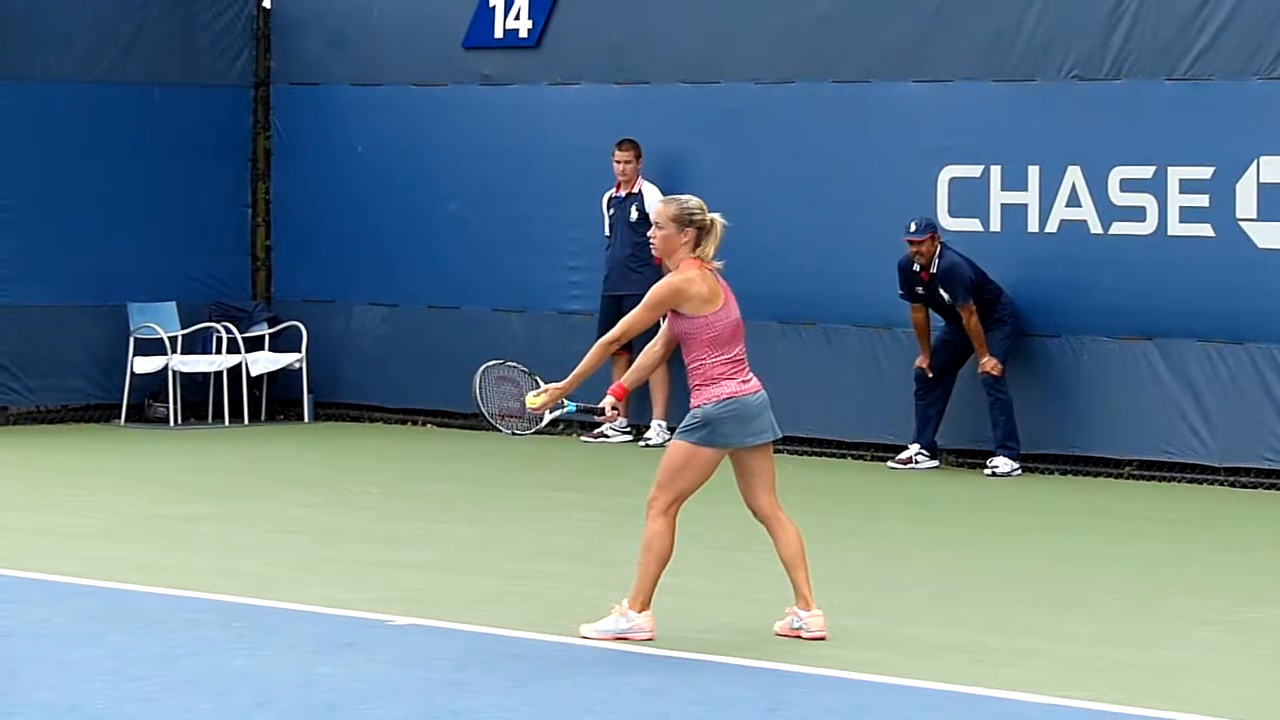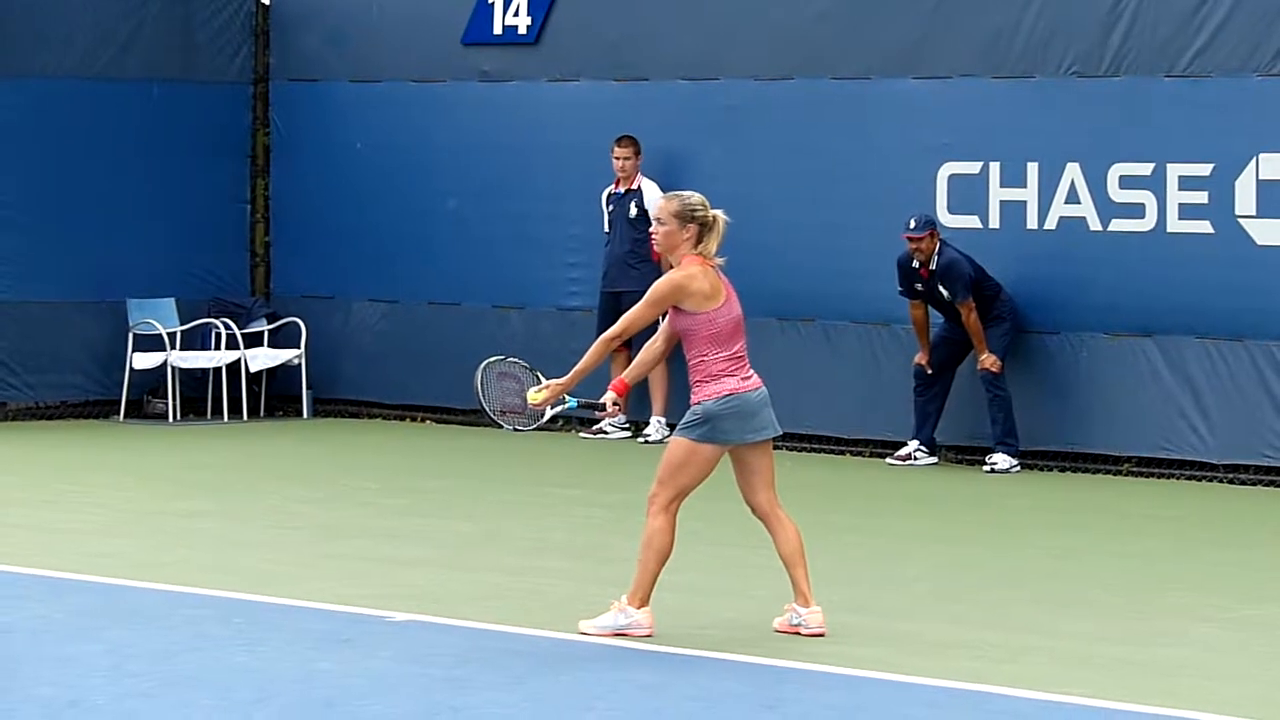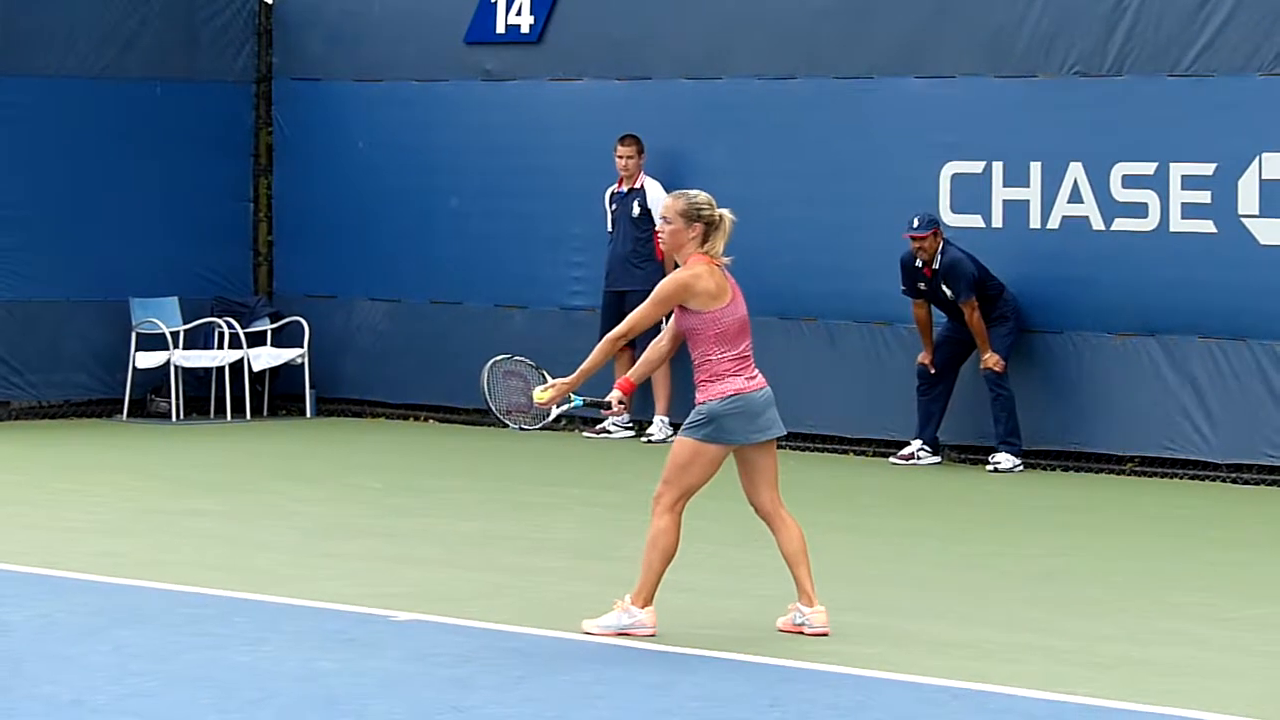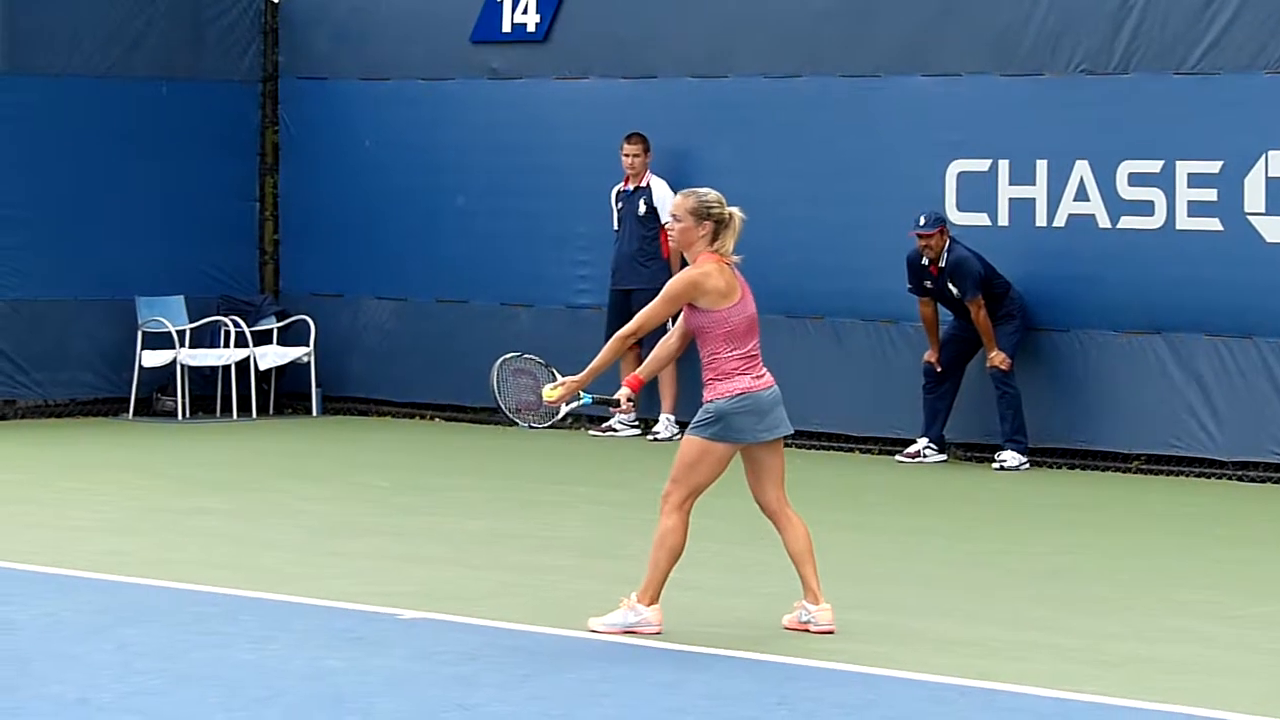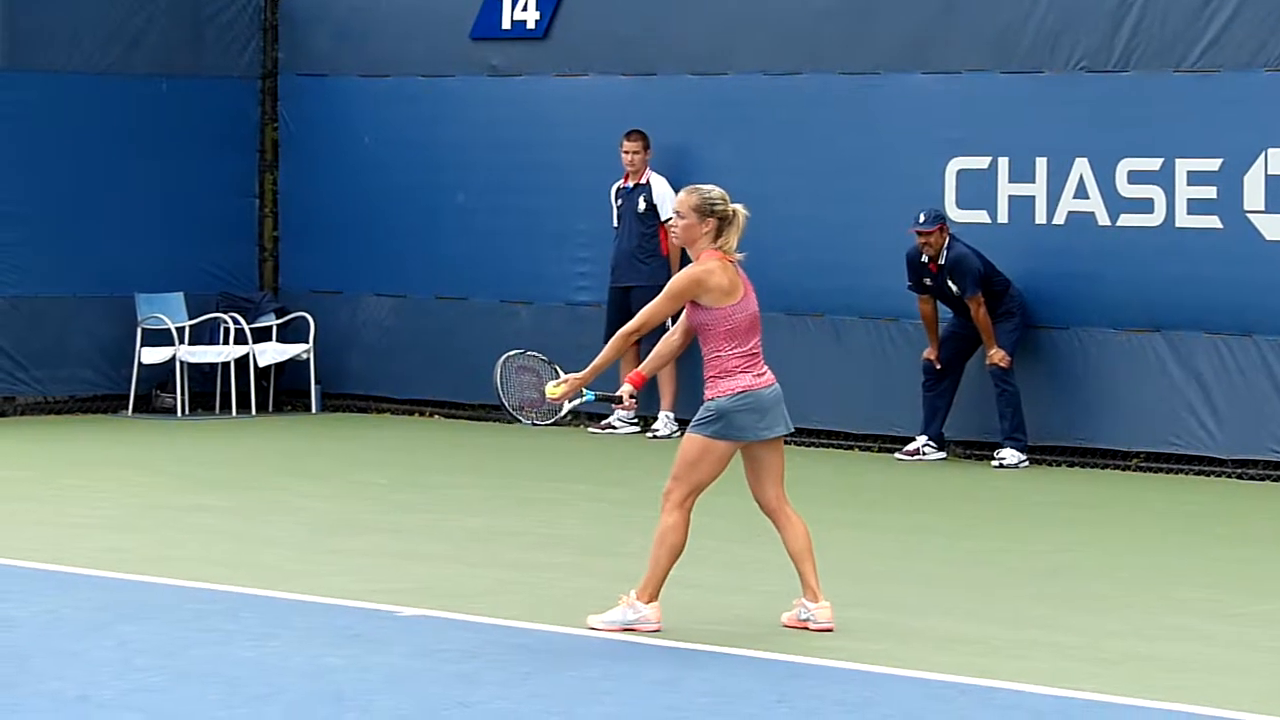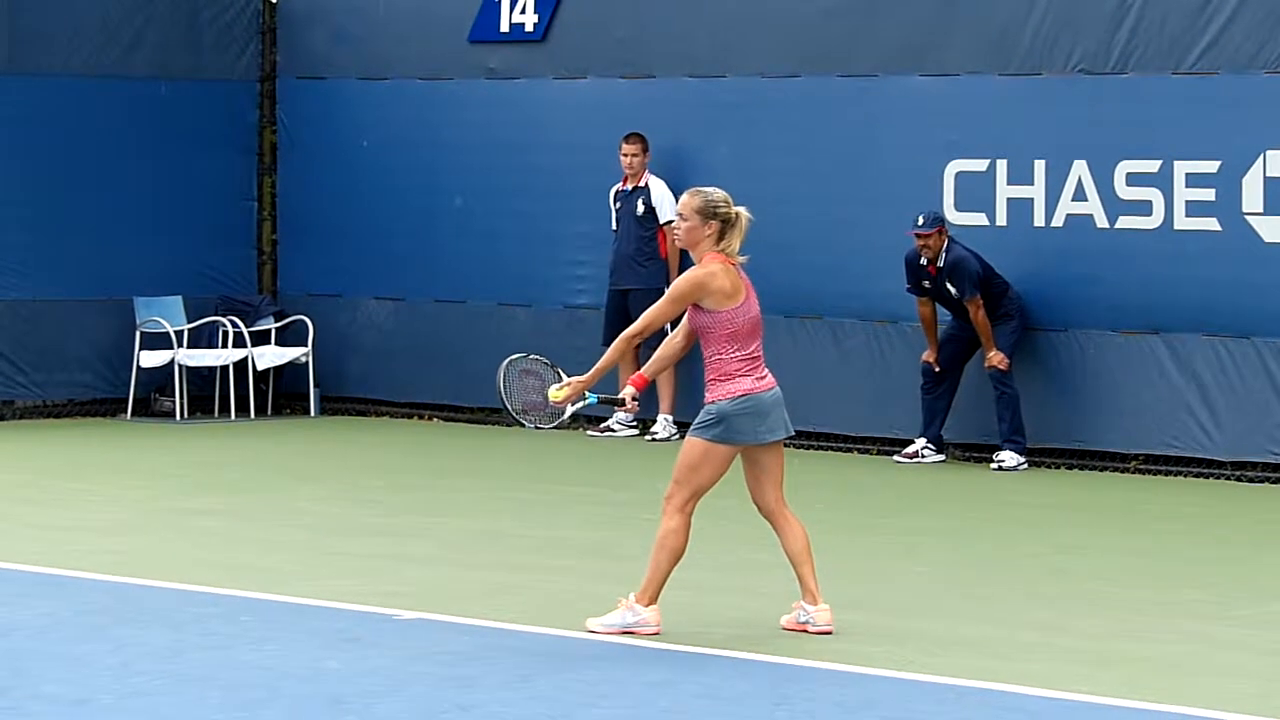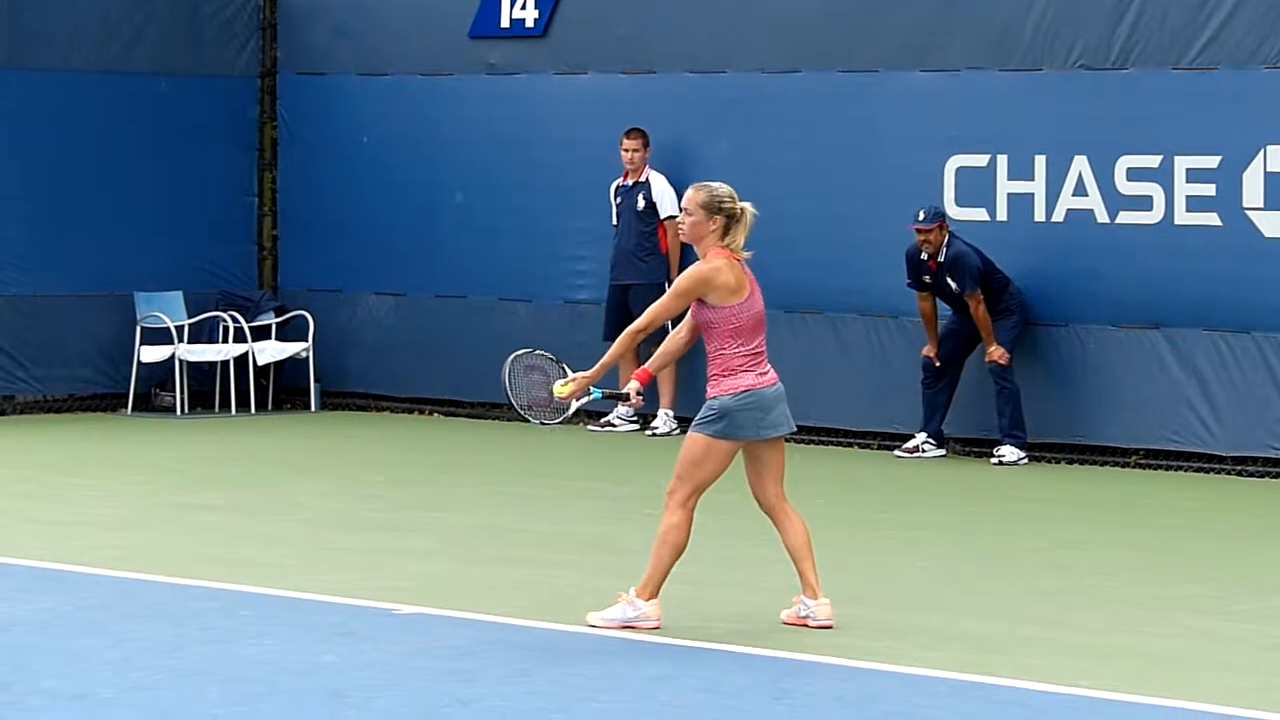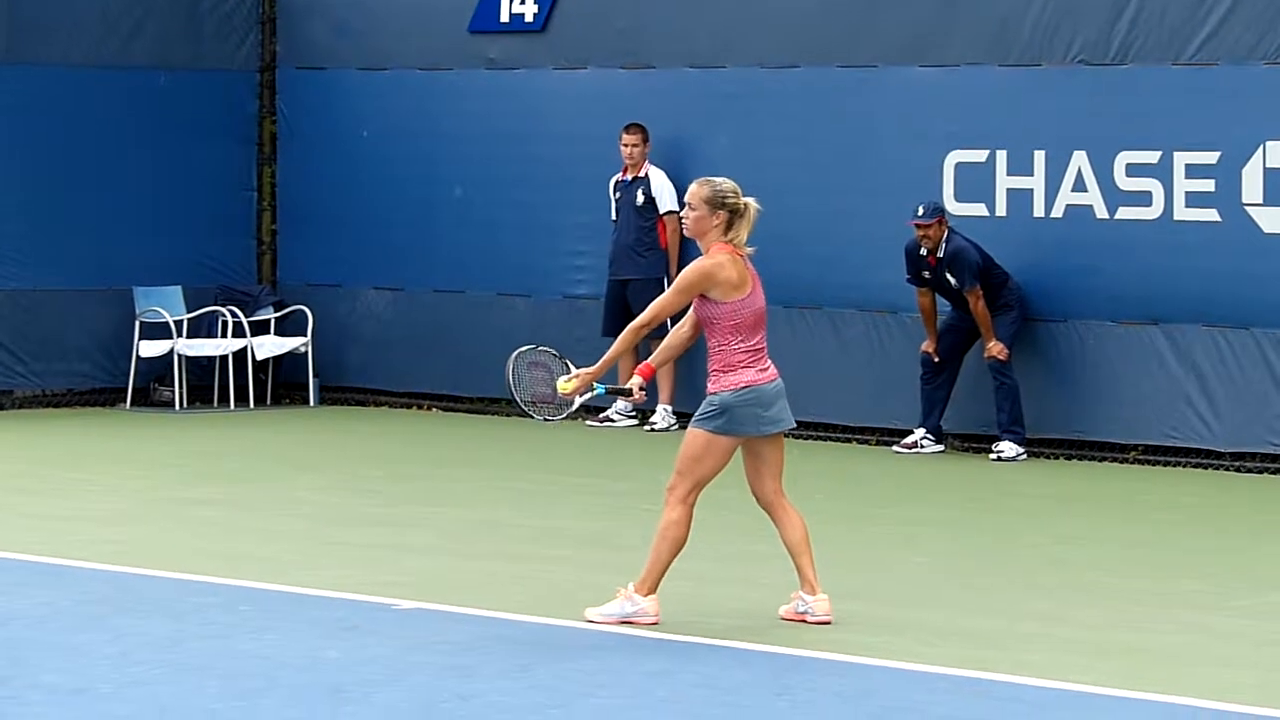
dt=0.2s
person 1, frame 1
left shoulder: (680, 282)
right shoulder: (702, 276)
left elbow: (613, 339)
right elbow: (660, 346)
left wrist: (565, 387)
right wrist: (619, 391)
left hip: (717, 408)
right hip: (750, 401)
left knee: (660, 505)
right knee: (768, 509)
left ankle: (636, 614)
right ankle: (808, 612)
person 1, frame 2
left shoulder: (682, 279)
right shoulder: (704, 273)
left elbow: (614, 335)
right elbow: (661, 342)
left wrist: (566, 383)
right wrist: (620, 387)
left hip: (716, 405)
right hip: (750, 398)
left knee: (661, 502)
right knee: (767, 506)
left ankle: (634, 610)
right ankle: (807, 609)
person 1, frame 3
left shoulder: (687, 278)
right shoulder: (710, 272)
left elbow: (620, 334)
right elbow: (666, 341)
left wrist: (571, 382)
right wrist: (625, 386)
left hip: (721, 405)
right hip: (754, 397)
left knee: (666, 502)
right knee: (770, 506)
left ankle: (638, 610)
right ankle: (810, 608)
person 1, frame 4
left shoulder: (697, 277)
right shoulder: (720, 270)
left elbow: (629, 332)
right elbow: (676, 338)
left wrist: (581, 380)
right wrist: (634, 383)
left hip: (729, 404)
right hip: (762, 396)
left knee: (674, 501)
right knee: (776, 504)
left ankle: (644, 607)
right ankle: (816, 606)
person 1, frame 5
left shoulder: (699, 273)
right shoulder: (723, 267)
left elbow: (633, 329)
right elbow: (679, 335)
left wrist: (584, 376)
right wrist: (636, 379)
left hip: (731, 402)
right hip: (763, 394)
left knee: (676, 498)
right knee: (775, 502)
left ankle: (643, 605)
right ankle: (815, 604)
person 1, frame 6
left shoulder: (703, 276)
right shoulder: (726, 270)
left elbow: (636, 332)
right elbow: (681, 338)
left wrist: (587, 379)
right wrist: (638, 381)
left hip: (731, 405)
right hip: (763, 398)
left knee: (677, 503)
right knee: (774, 506)
left ankle: (642, 608)
right ankle: (814, 606)
person 1, frame 7
left shoulder: (706, 271)
right shoulder: (731, 265)
left elbow: (641, 327)
right elbow: (684, 333)
left wrist: (592, 375)
right wrist: (642, 377)
left hip: (732, 400)
right hip: (764, 393)
left knee: (679, 498)
right knee: (774, 501)
left ankle: (643, 602)
right ankle: (815, 601)
person 1, frame 8
left shoulder: (709, 266)
right shoulder: (734, 259)
left elbow: (644, 323)
right elbow: (687, 328)
left wrist: (595, 371)
right wrist: (645, 371)
left hip: (733, 396)
right hip: (764, 389)
left knee: (679, 494)
right knee: (772, 497)
left ankle: (641, 597)
right ankle: (813, 596)
person 2, frame 1
left shoulder: (650, 194)
right shoulder: (609, 198)
right wrist: (612, 276)
left hip: (643, 288)
right hip: (613, 288)
right knee: (619, 353)
left ankle: (659, 426)
right ankle: (619, 423)
person 2, frame 2
left shoulder: (649, 191)
right shoulder: (608, 195)
right wrist: (611, 273)
left hip: (642, 285)
right hip: (612, 284)
right knee: (618, 349)
left ankle: (659, 422)
right ankle: (617, 419)
person 2, frame 3
left shoulder: (652, 190)
right shoulder: (611, 194)
right wrist: (615, 272)
left hip: (645, 284)
right hip: (615, 283)
right knee: (621, 349)
left ankle: (662, 422)
right ankle: (620, 419)
person 2, frame 4
left shoulder: (658, 189)
right shoulder: (617, 193)
right wrist: (621, 271)
left hip: (651, 283)
right hip: (621, 282)
left knee: (659, 349)
right knee: (627, 347)
left ankle: (667, 420)
right ankle: (626, 417)
person 2, frame 5
left shoulder: (658, 186)
right shoulder: (617, 189)
left wrist: (674, 279)
right wrist: (620, 268)
left hip: (651, 280)
right hip: (620, 279)
left knee: (659, 346)
right knee: (627, 345)
left ankle: (667, 417)
right ankle: (626, 414)
person 2, frame 6
left shoulder: (657, 189)
right shoulder: (616, 192)
left elbow: (672, 237)
left wrist: (672, 281)
right wrist: (619, 271)
left hip: (650, 284)
right hip: (619, 282)
left knee: (658, 349)
right knee: (625, 348)
left ankle: (665, 420)
right ankle: (624, 417)
person 2, frame 7
left shoulder: (658, 184)
right shoulder: (616, 187)
left elbow: (673, 232)
left wrist: (673, 276)
right wrist: (620, 266)
left hip: (650, 279)
right hip: (620, 277)
left knee: (659, 344)
left ankle: (666, 415)
right ankle: (625, 412)
person 2, frame 8
left shoulder: (657, 179)
right shoulder: (615, 182)
left elbow: (673, 227)
left wrist: (672, 271)
right wrist: (619, 261)
left hip: (649, 274)
right hip: (618, 272)
left knee: (658, 339)
left ankle: (665, 411)
right ankle: (624, 407)
person 3, frame 1
left shoulder: (952, 266)
right shoulder: (907, 266)
left elbow: (969, 314)
right elbow: (918, 310)
left wrist: (984, 356)
right wrist: (925, 353)
left hip: (995, 318)
right hip: (956, 323)
left knee: (991, 376)
right knee: (926, 375)
left ankle: (1007, 457)
right ankle: (923, 450)
person 3, frame 2
left shoulder: (952, 263)
right shoulder: (906, 263)
left elbow: (969, 312)
right elbow: (917, 307)
left wrist: (983, 353)
right wrist: (925, 351)
left hip: (995, 316)
right hip: (956, 320)
left knee: (990, 373)
right knee: (926, 371)
left ankle: (1006, 454)
right ankle: (922, 446)
person 3, frame 3
left shoulder: (955, 262)
right shoulder: (909, 262)
left elbow: (971, 311)
right elbow: (920, 306)
left wrist: (986, 353)
right wrist: (928, 350)
left hip: (998, 315)
right hip: (959, 320)
left knee: (993, 373)
right knee: (929, 371)
left ankle: (1009, 453)
right ankle: (925, 446)
person 3, frame 4
left shoulder: (961, 261)
right shoulder: (915, 260)
left elbow: (978, 309)
right elbow: (927, 304)
left wrist: (992, 351)
right wrist: (934, 348)
left hip: (1004, 313)
right hip: (965, 318)
left knee: (999, 370)
right knee: (935, 369)
left ankle: (1015, 451)
right ankle: (931, 444)
person 3, frame 5
left shoulder: (961, 258)
right shoulder: (915, 257)
left elbow: (977, 306)
right elbow: (926, 302)
left wrist: (991, 348)
right wrist: (933, 345)
left hip: (1004, 311)
right hip: (964, 316)
left knee: (999, 368)
right knee: (934, 366)
left ankle: (1015, 448)
right ankle: (930, 441)
person 3, frame 6
left shoulder: (960, 260)
right shoulder: (914, 260)
left elbow: (976, 308)
right elbow: (925, 304)
left wrist: (990, 351)
right wrist: (932, 348)
left hip: (1002, 313)
right hip: (963, 318)
left knee: (997, 371)
right knee: (933, 369)
left ankle: (1013, 451)
right ankle: (929, 444)
person 3, frame 7
left shoulder: (960, 255)
right shoulder: (914, 255)
left elbow: (977, 303)
right elbow: (925, 299)
left wrist: (991, 346)
right wrist: (933, 343)
left hip: (1003, 308)
right hip: (964, 313)
left knee: (998, 365)
right knee: (934, 364)
left ankle: (1014, 445)
right ankle: (930, 438)
person 3, frame 8
left shoulder: (960, 251)
right shoulder: (914, 250)
left elbow: (976, 299)
right elbow: (925, 294)
left wrist: (990, 341)
right wrist: (931, 338)
left hip: (1002, 304)
right hip: (963, 308)
left knee: (997, 361)
right knee: (932, 359)
left ankle: (1012, 441)
right ankle: (928, 434)
